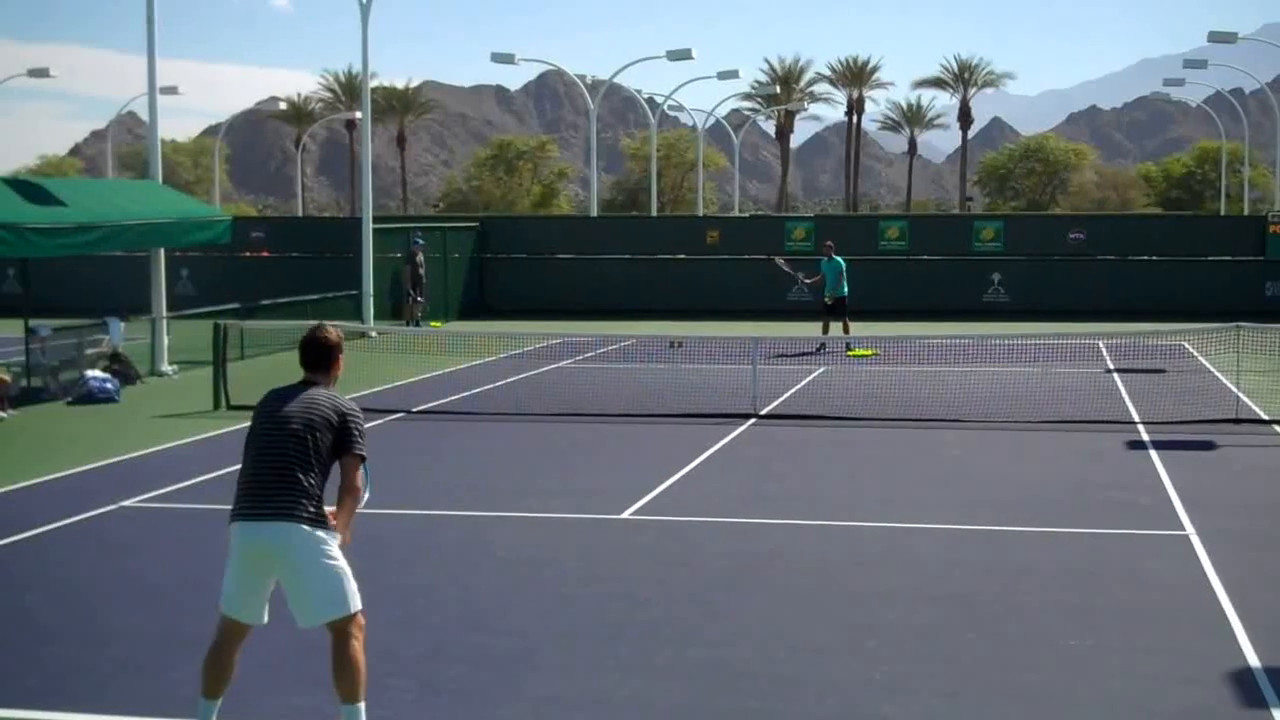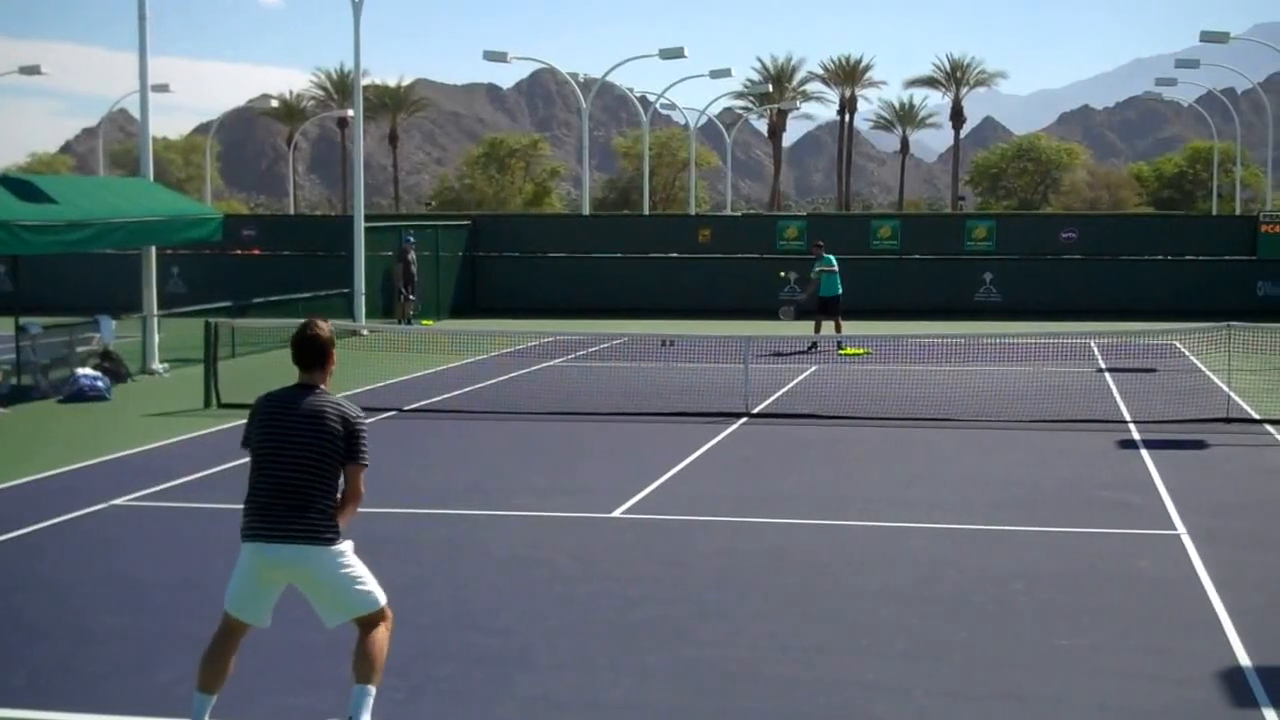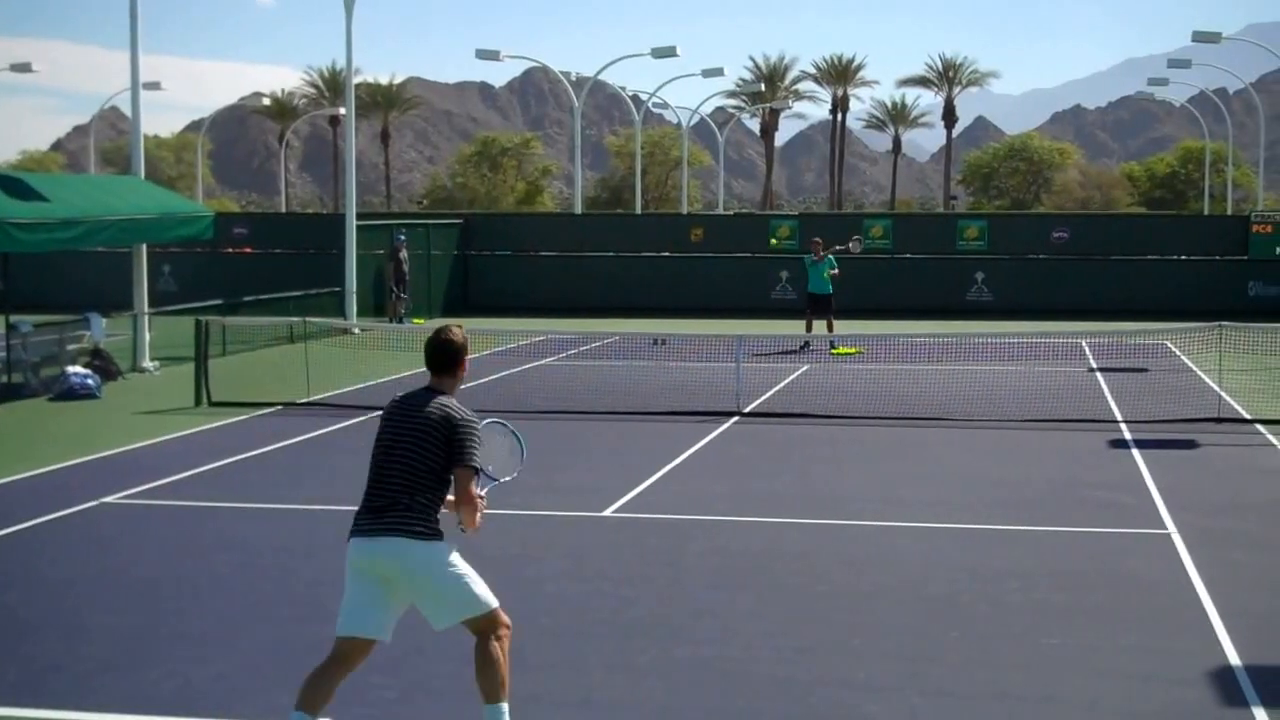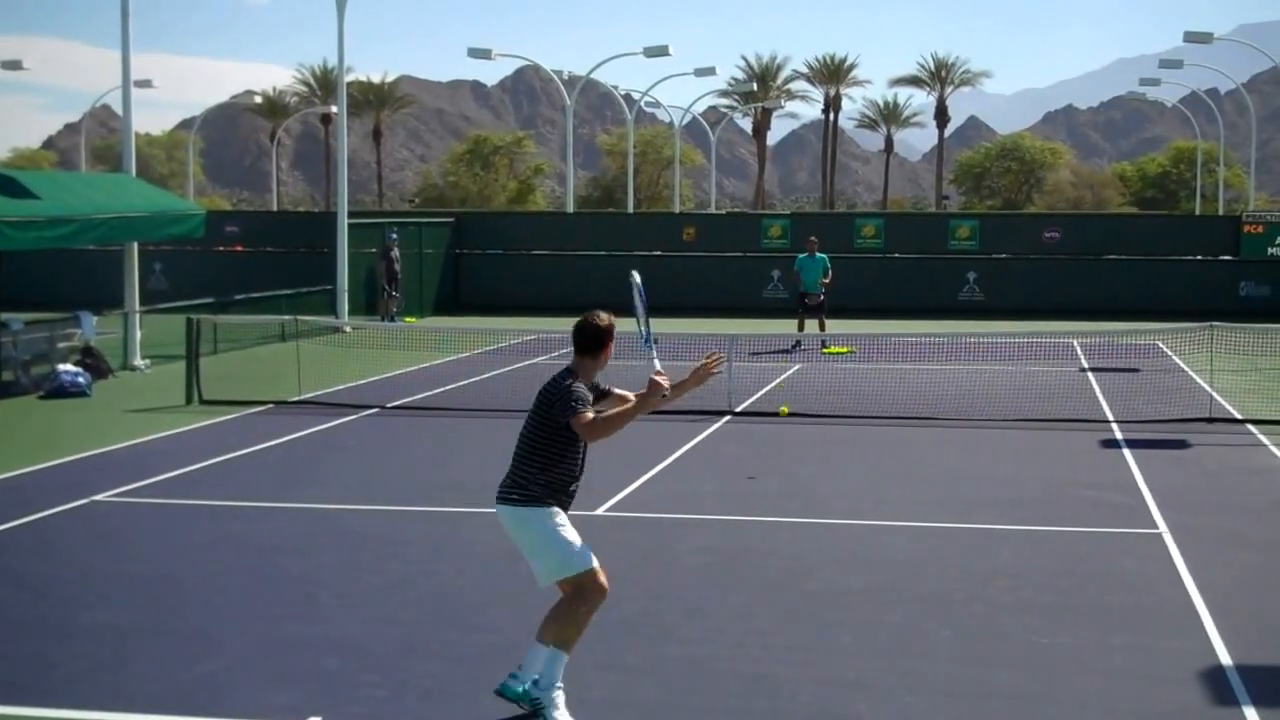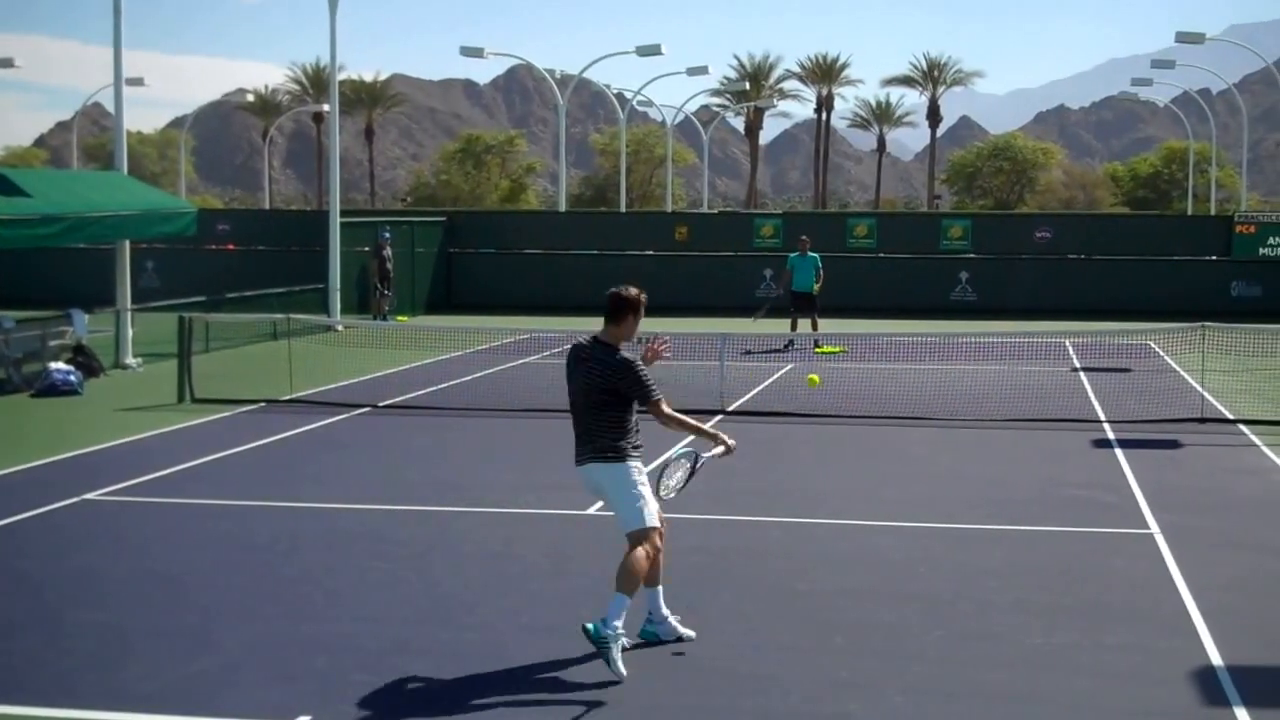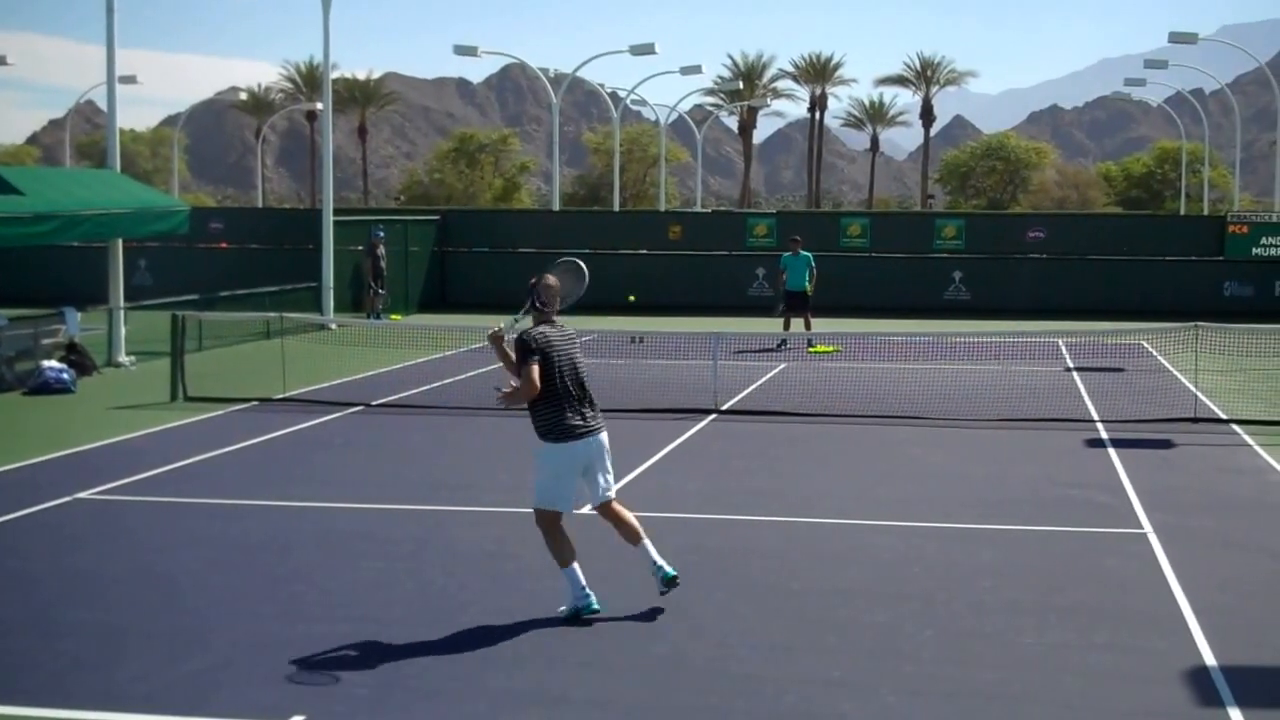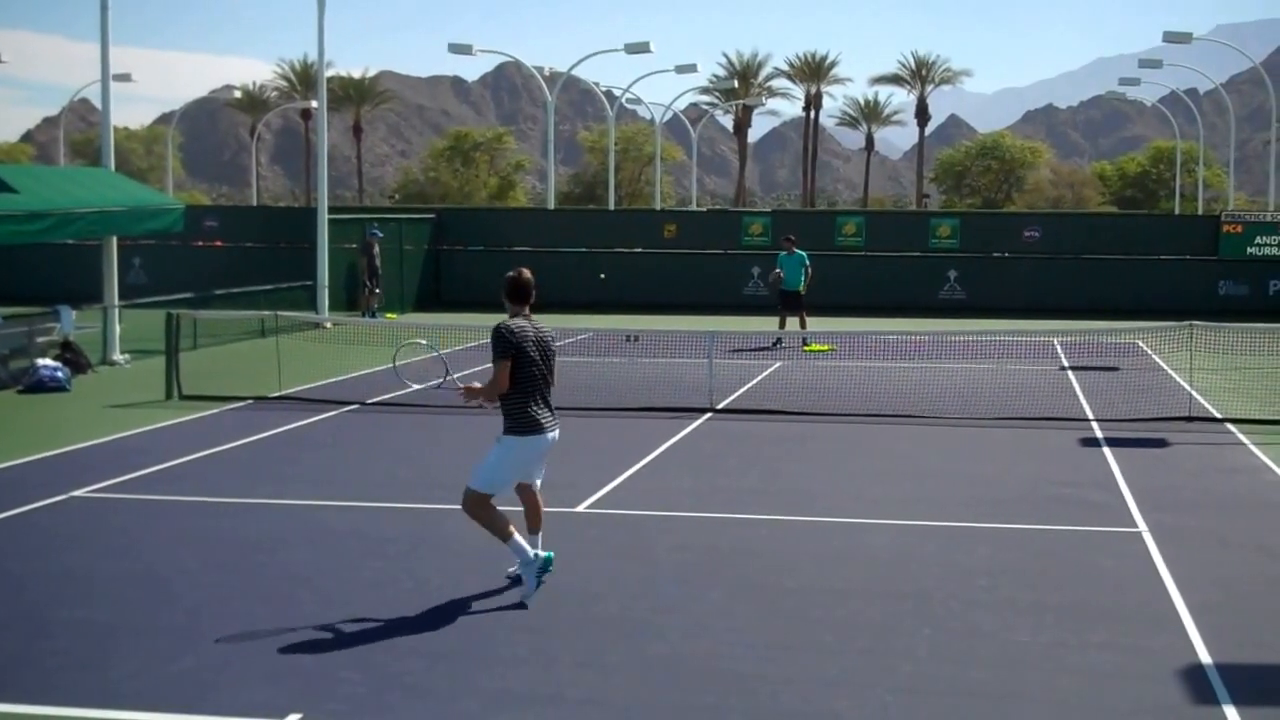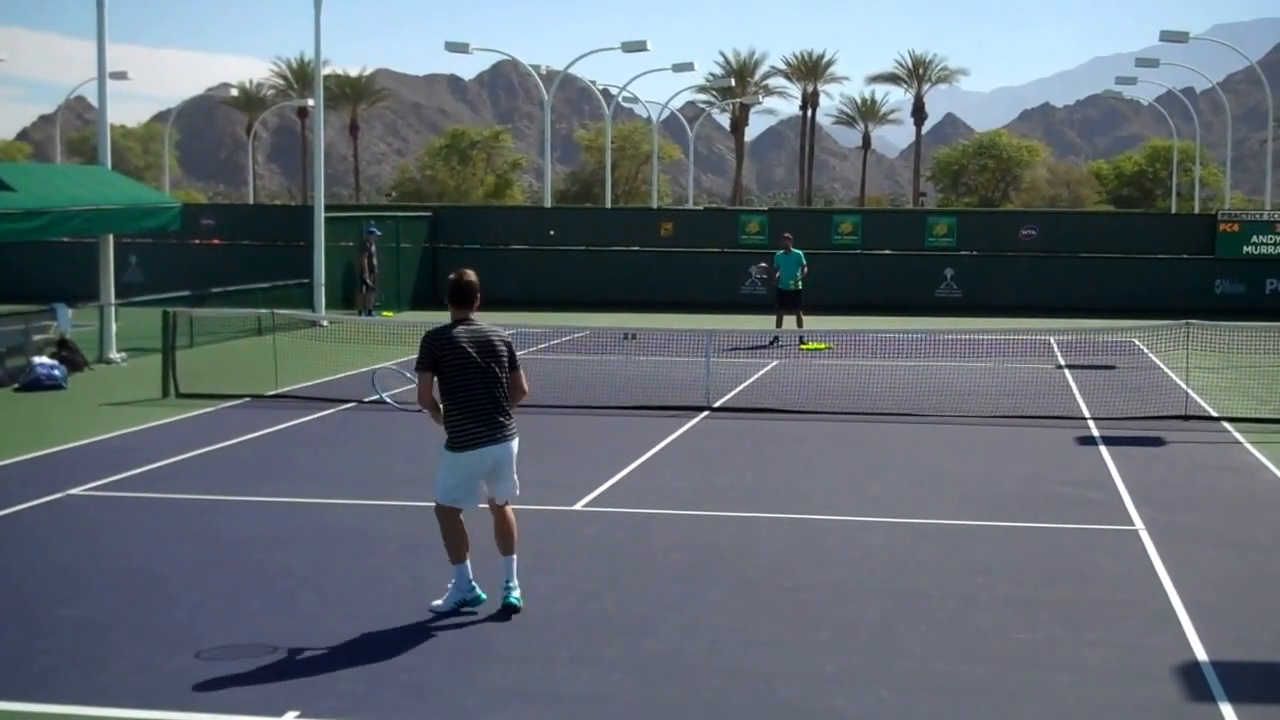
dt=0.5s
person 1, frame 1
left shoulder: (269, 400)
right shoulder: (345, 410)
right elbow: (352, 487)
right wrist: (342, 525)
left hip: (246, 525)
right hip: (299, 529)
left knee: (231, 630)
right knee: (349, 628)
person 1, frame 2
left shoulder: (265, 406)
right shoulder: (350, 416)
left elbow: (259, 473)
right elbow: (355, 492)
left hip: (260, 541)
right hip: (318, 547)
left knee: (230, 630)
right knee: (378, 621)
person 1, frame 3
left shoulder: (395, 408)
right shoulder: (461, 419)
right elbow: (464, 496)
right wrist: (471, 519)
left hip: (365, 543)
right hip: (416, 545)
left knee: (345, 656)
right knee: (495, 630)
person 1, frame 4
left shoulder: (583, 387)
right shoulder: (570, 389)
left elbow: (635, 404)
right elbow: (593, 431)
left wrist: (690, 383)
right wrist: (643, 399)
left hip: (539, 507)
right hip: (529, 509)
left knee: (580, 591)
right knee: (592, 588)
left ankle: (524, 681)
person 1, frame 5
left shoulder: (578, 351)
right shoulder: (627, 365)
right elbow: (664, 415)
left wrist: (642, 360)
right wrist: (712, 435)
left hip: (592, 463)
right hip: (615, 465)
left knee: (654, 530)
right knee: (646, 544)
left ankle: (658, 620)
right ankle: (609, 628)
person 1, frame 6
left shoulder: (527, 337)
right shoulder: (564, 333)
left elbow: (530, 387)
left wrist: (513, 398)
right wrist: (502, 351)
left hip: (559, 443)
right hip: (594, 434)
left knee: (547, 518)
right knee: (608, 507)
left ankle: (582, 597)
right ankle: (658, 566)
person 1, frame 7
left shoulder: (504, 330)
right shoulder: (544, 332)
left elbow: (500, 384)
left wrist: (478, 392)
right wrist: (488, 392)
left hip: (522, 433)
right hip: (547, 427)
left knee: (474, 501)
right knee: (526, 489)
left ankle: (532, 559)
right ankle: (533, 555)
person 1, frame 8
left shoulder: (435, 340)
right shoulder: (500, 337)
left elbow: (425, 398)
right elbow: (520, 391)
left wrist: (440, 416)
left hip: (464, 446)
right hip: (505, 440)
left knee: (447, 512)
right knee: (501, 508)
left ankle: (464, 588)
right ankle: (511, 587)
